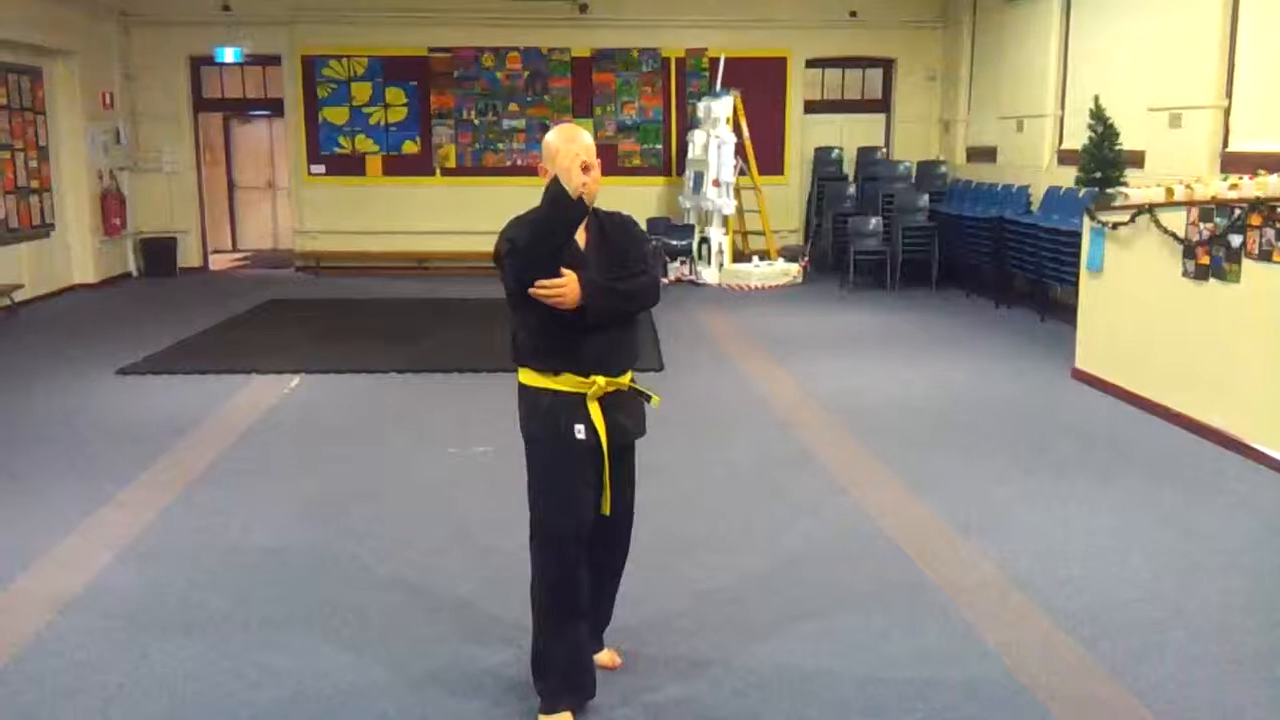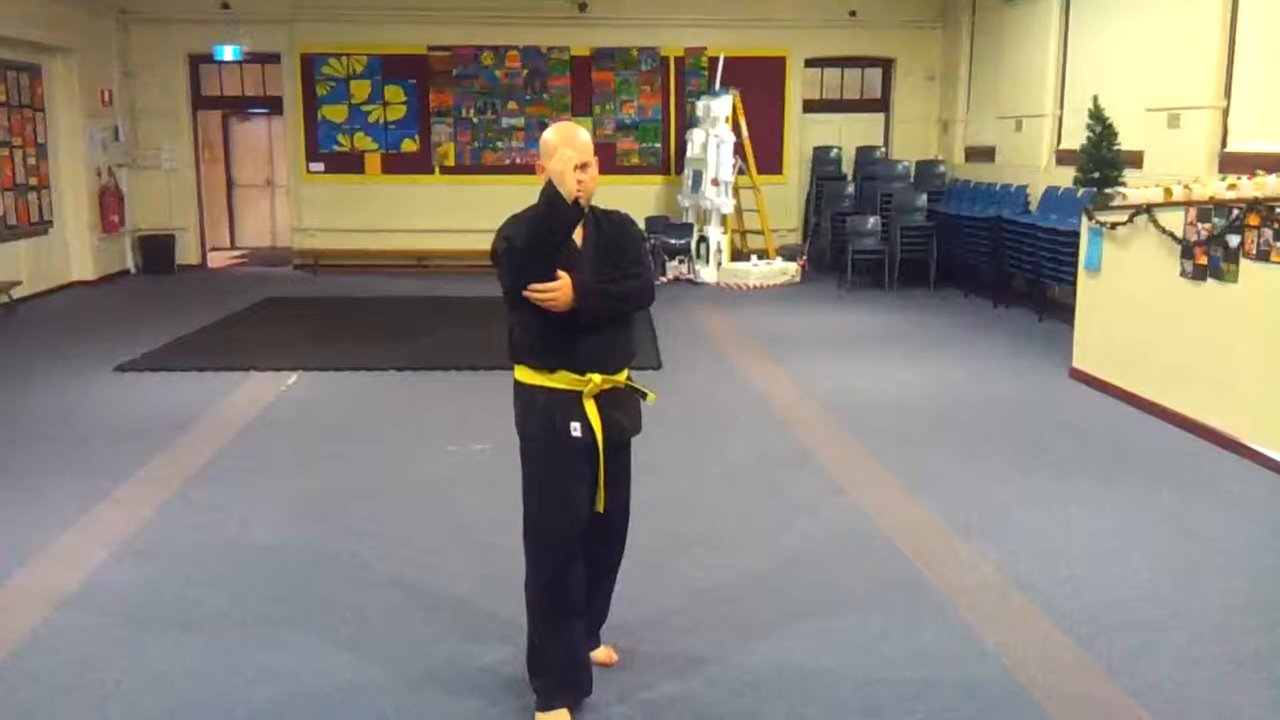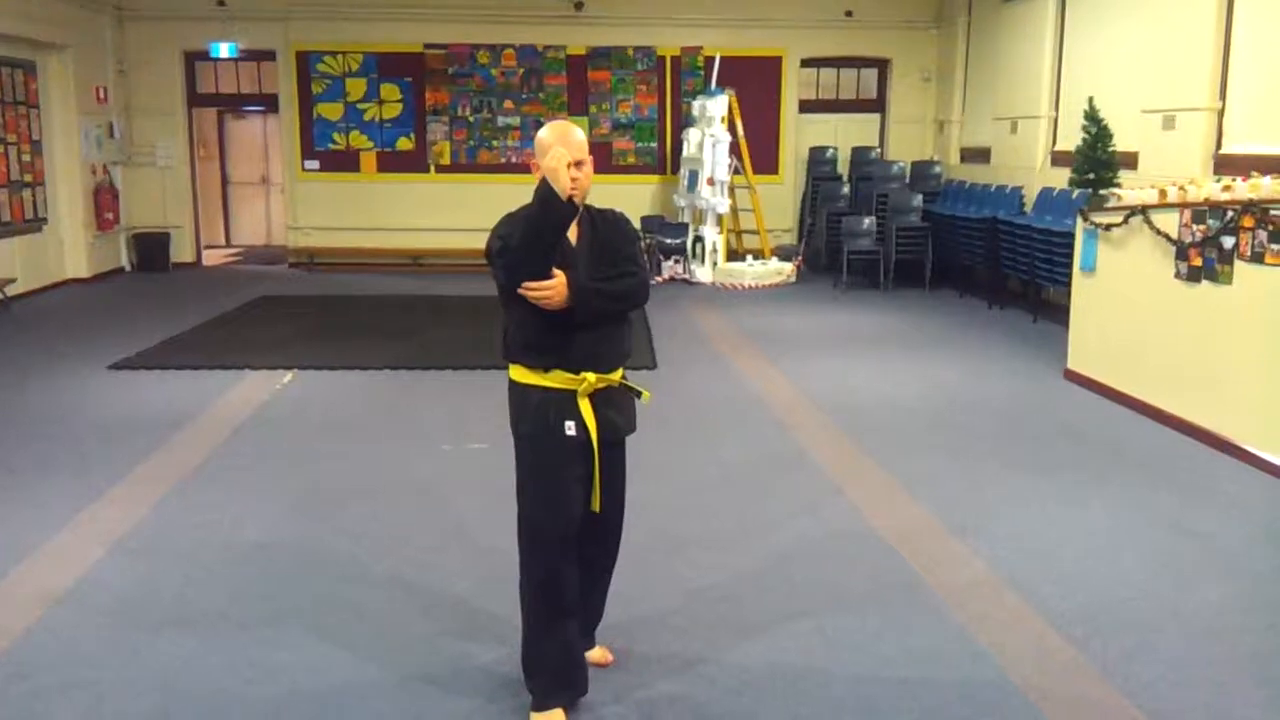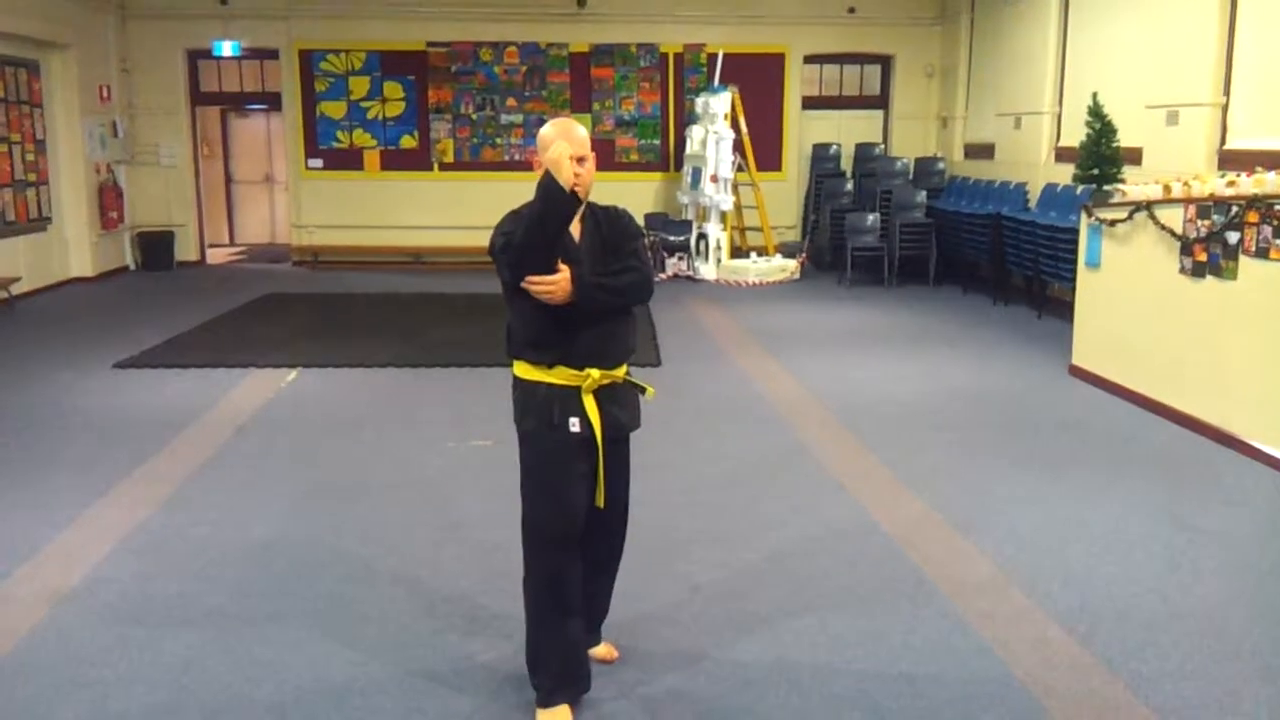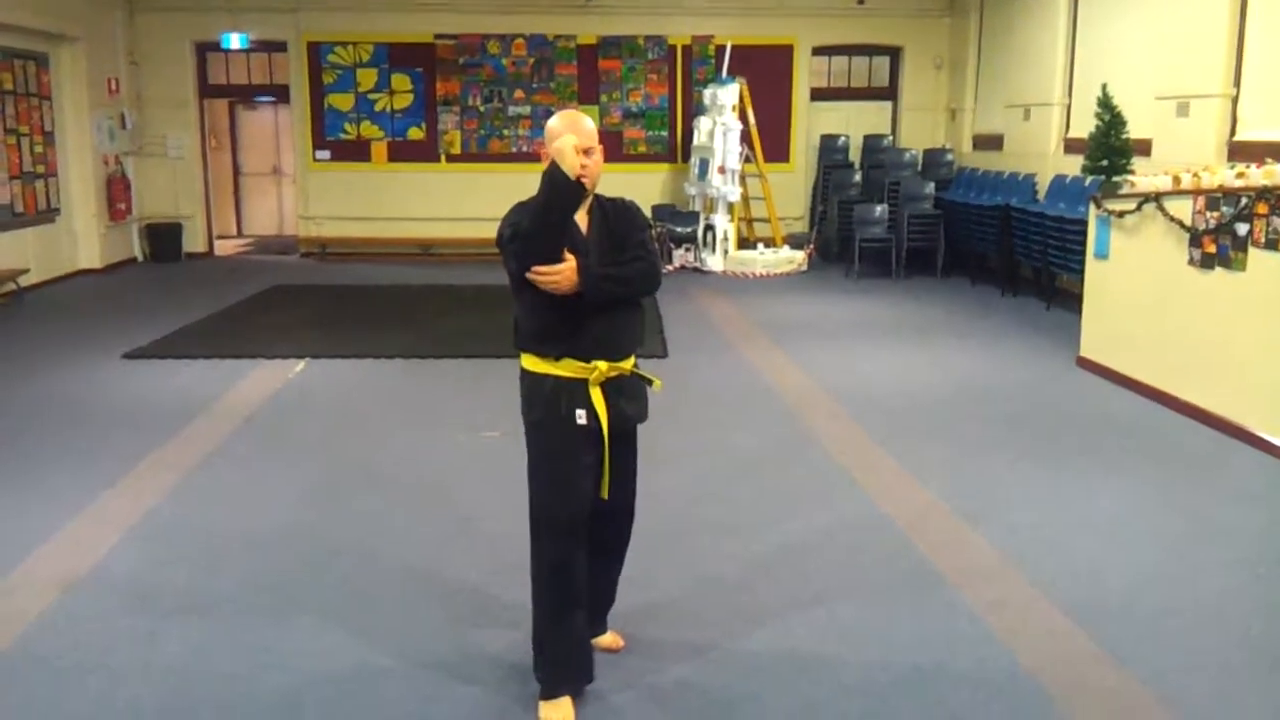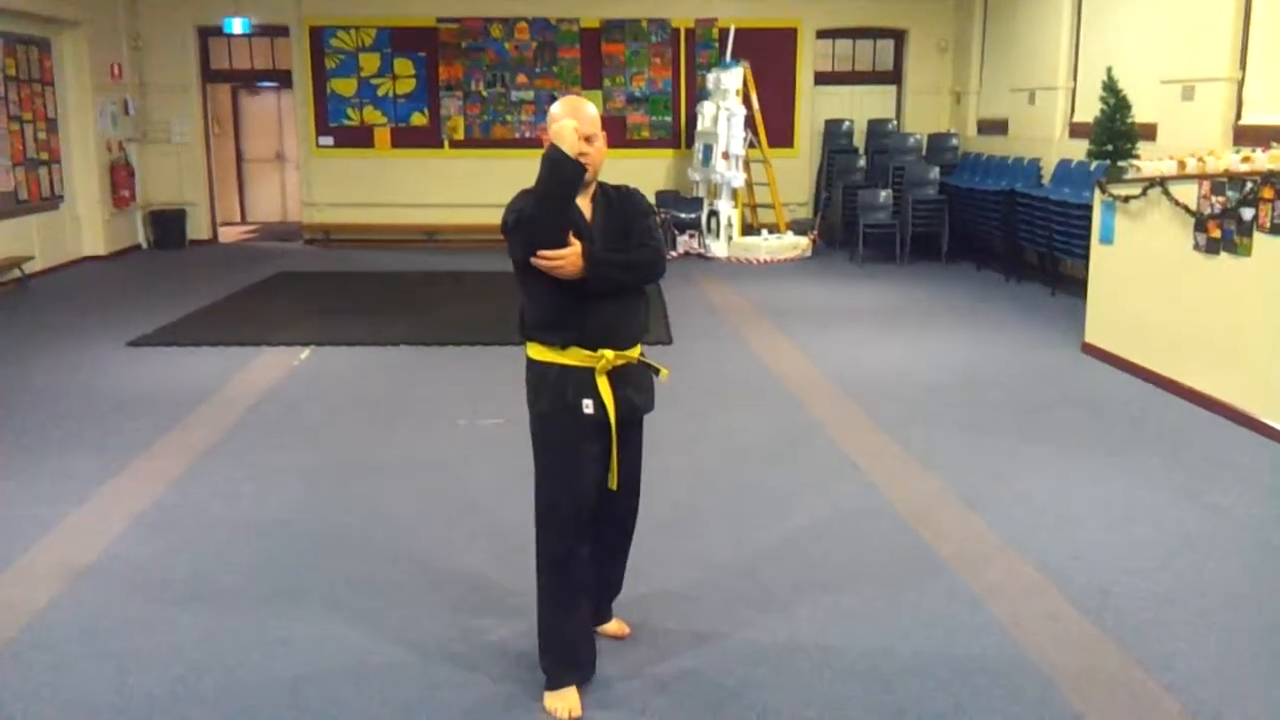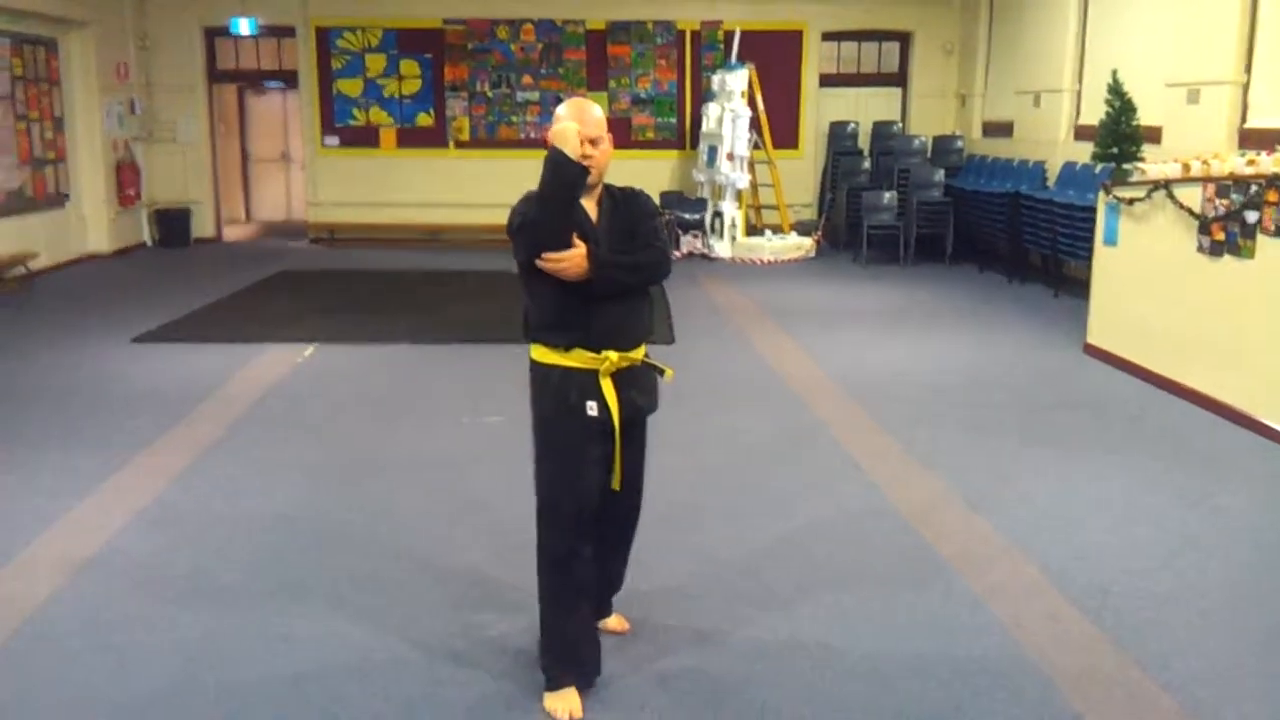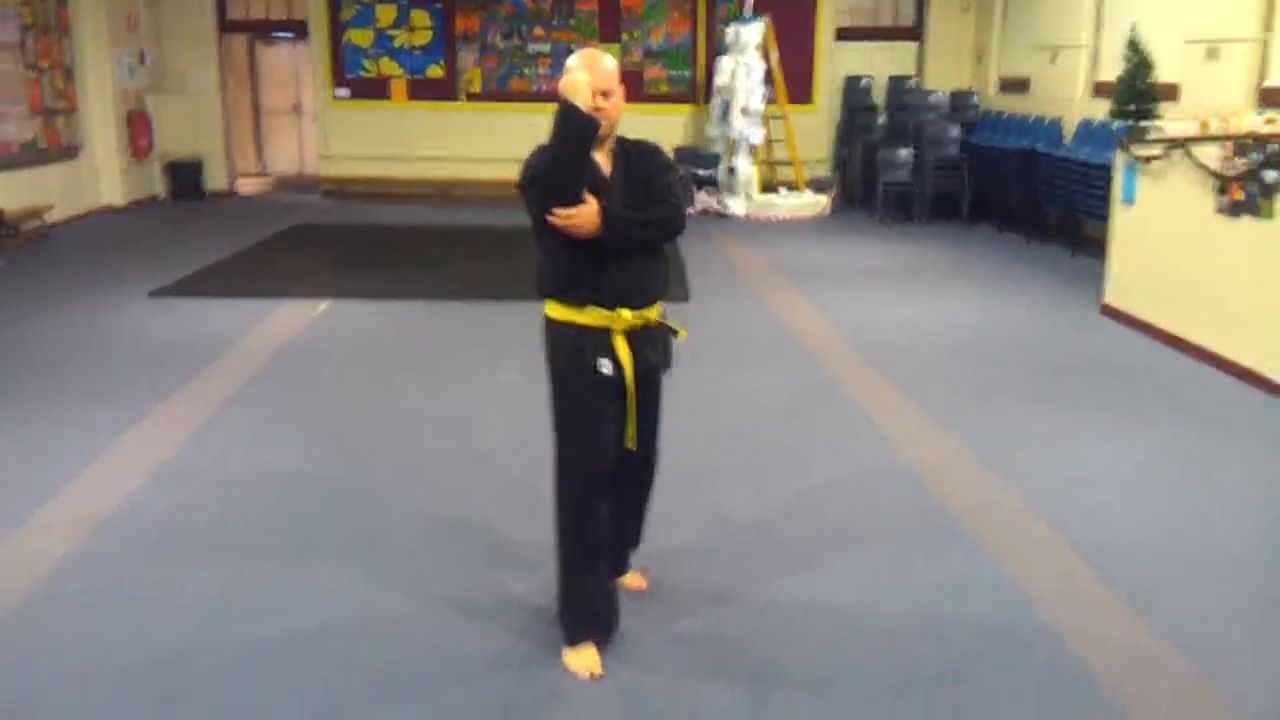
dt=0.2s
person 1, frame 1
left shoulder: (621, 230)
right shoulder: (523, 233)
left elbow: (647, 288)
right elbow: (532, 266)
left wrist: (587, 295)
right wrist: (562, 193)
left hip: (613, 402)
right hip: (553, 407)
left knee: (609, 531)
right knee: (559, 539)
left ankle: (587, 637)
person 1, frame 2
left shoulder: (619, 228)
right shoulder: (521, 231)
left elbow: (642, 288)
right elbow: (528, 268)
left wrist: (580, 296)
right wrist: (558, 195)
left hip: (610, 399)
right hip: (549, 404)
left knee: (604, 529)
right knee: (554, 537)
left ankle: (583, 634)
person 1, frame 3
left shoulder: (613, 228)
right shoulder: (515, 230)
left elbow: (636, 287)
right elbow: (526, 266)
left wrist: (575, 294)
right wrist: (552, 195)
left hip: (605, 399)
right hip: (543, 402)
left knee: (599, 528)
right knee: (548, 536)
left ankle: (579, 634)
person 1, frame 4
left shoulder: (617, 224)
right shoulder: (519, 227)
left elbow: (640, 283)
right elbow: (528, 262)
left wrist: (578, 289)
right wrist: (554, 187)
left hip: (609, 395)
right hip: (547, 400)
left knee: (604, 524)
right knee: (552, 533)
left ankle: (584, 630)
person 1, frame 5
left shoulder: (625, 216)
right shoulder: (526, 219)
left elbow: (648, 274)
right elbow: (536, 254)
left wrist: (584, 279)
right wrist: (560, 178)
left hip: (616, 387)
right hip: (554, 391)
left knee: (611, 516)
right knee: (558, 525)
left ankle: (590, 619)
person 1, frame 6
left shoulder: (629, 203)
right shoulder: (529, 207)
left elbow: (652, 260)
right elbow: (541, 239)
left wrist: (590, 263)
right wrist: (560, 158)
left hip: (623, 375)
right hip: (560, 380)
left knee: (616, 504)
right knee: (563, 515)
left ankle: (595, 606)
right ankle: (563, 667)
person 1, frame 7
left shoulder: (634, 205)
right shoulder: (535, 209)
left elbow: (656, 262)
right elbow: (546, 240)
left wrist: (594, 265)
right wrist: (561, 160)
left hip: (626, 377)
right hip: (564, 382)
left knee: (618, 504)
right knee: (565, 516)
left ankle: (595, 602)
right ankle: (565, 667)
person 1, frame 8
left shoulder: (648, 160)
right shoulder: (547, 163)
left elbow: (671, 218)
right elbow: (558, 196)
left wrist: (606, 222)
right wrist: (572, 113)
left hip: (641, 335)
right hip: (580, 338)
left knee: (633, 461)
right knee: (583, 472)
left ankle: (613, 560)
right ankle: (583, 624)
